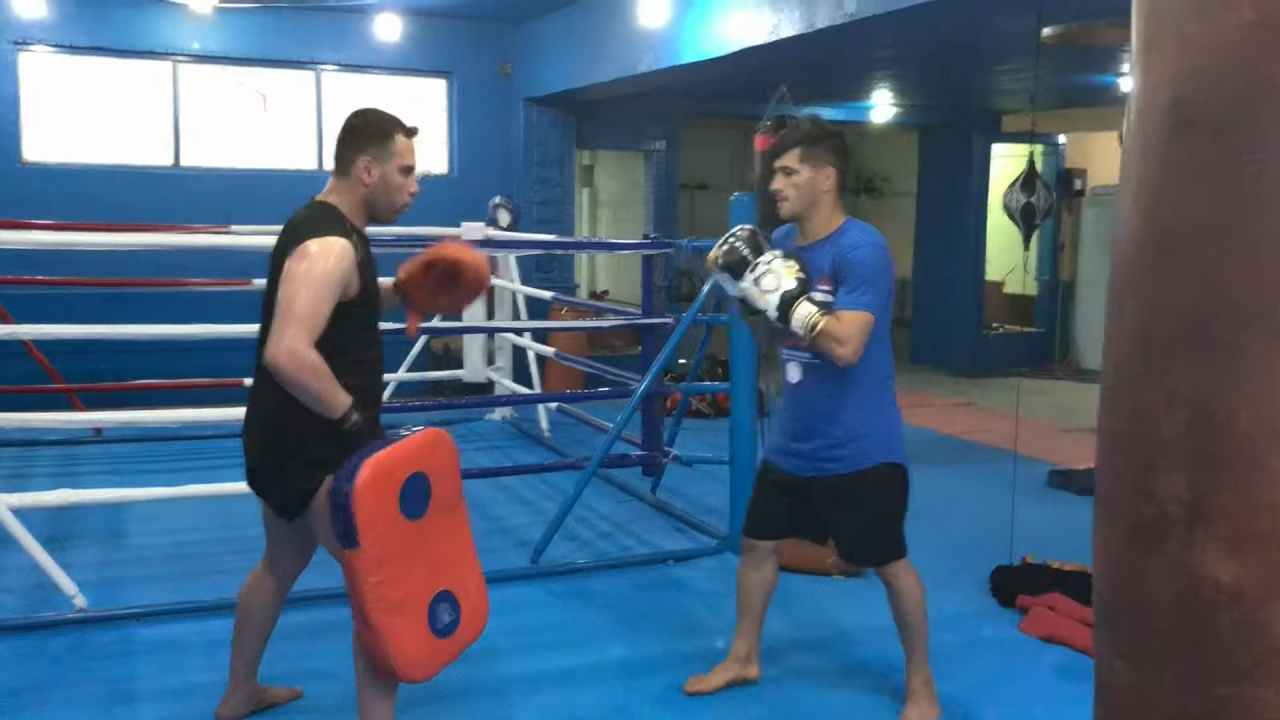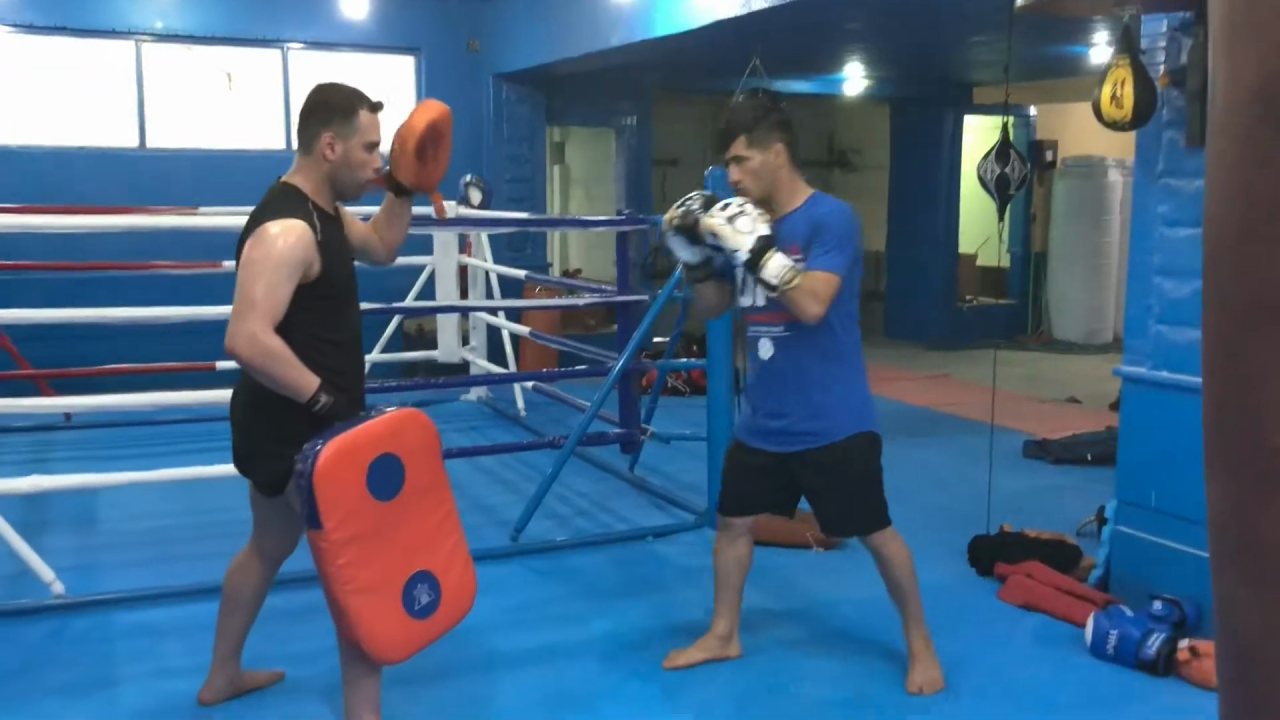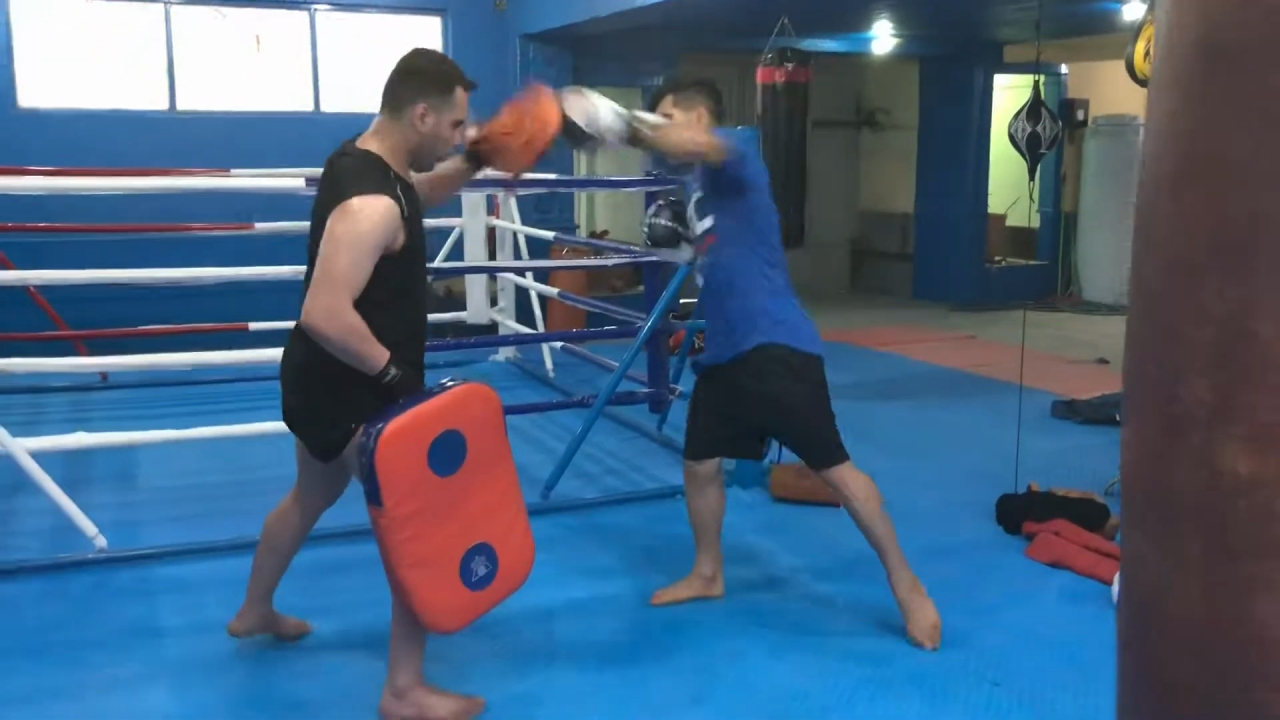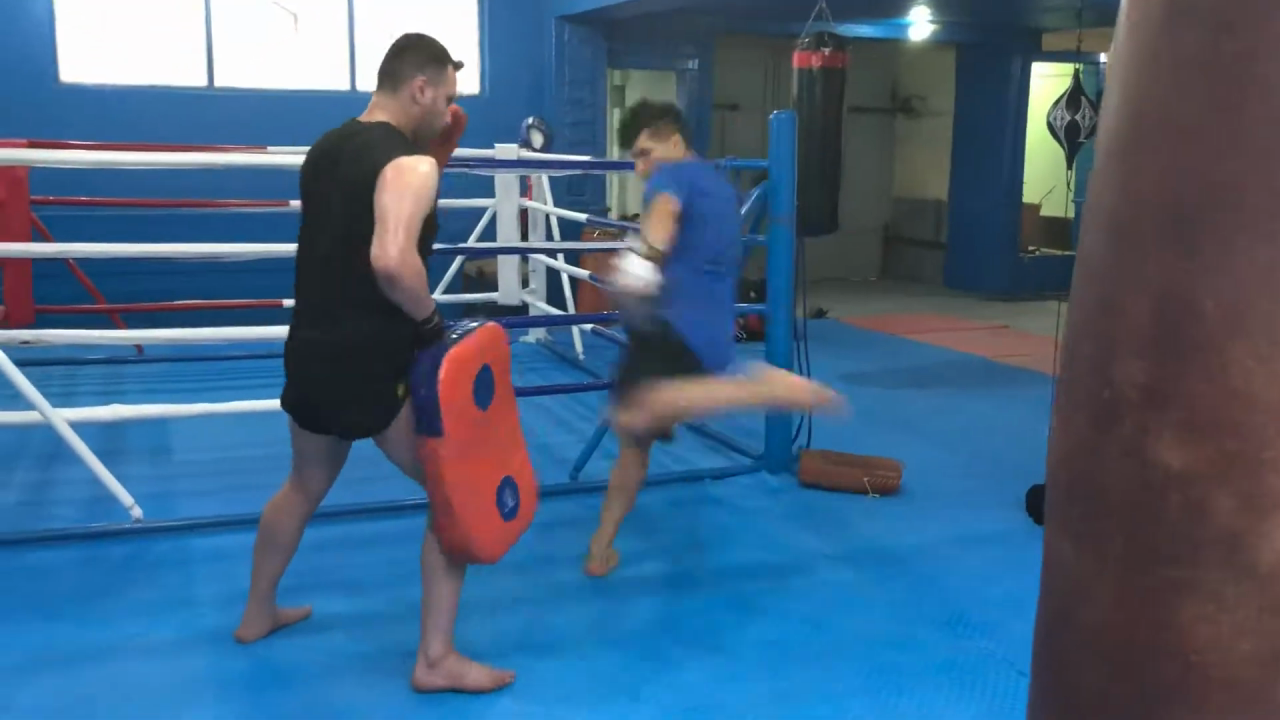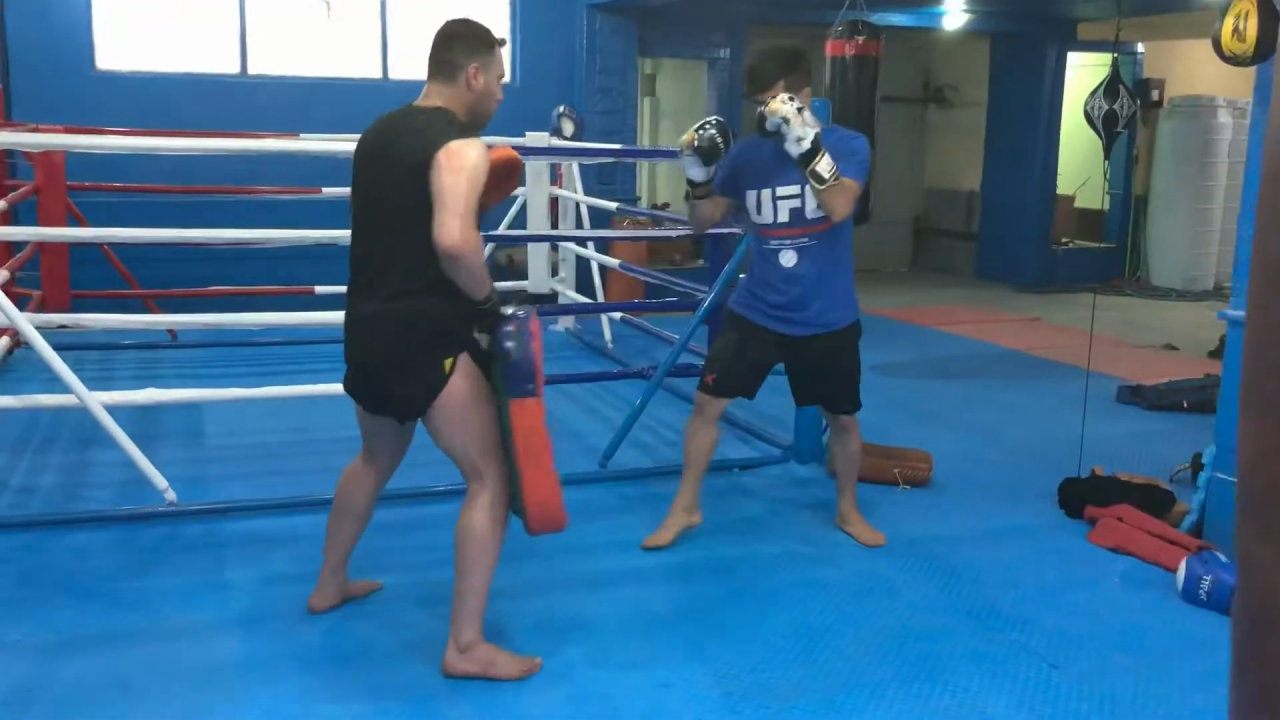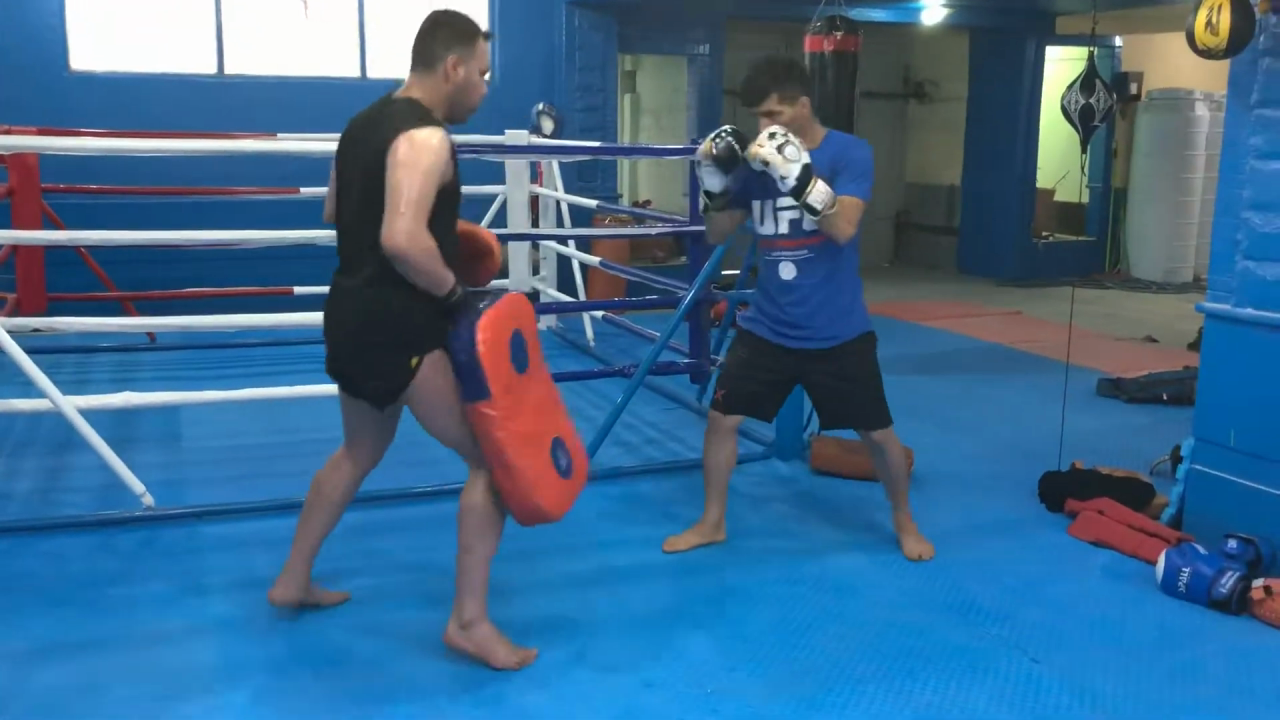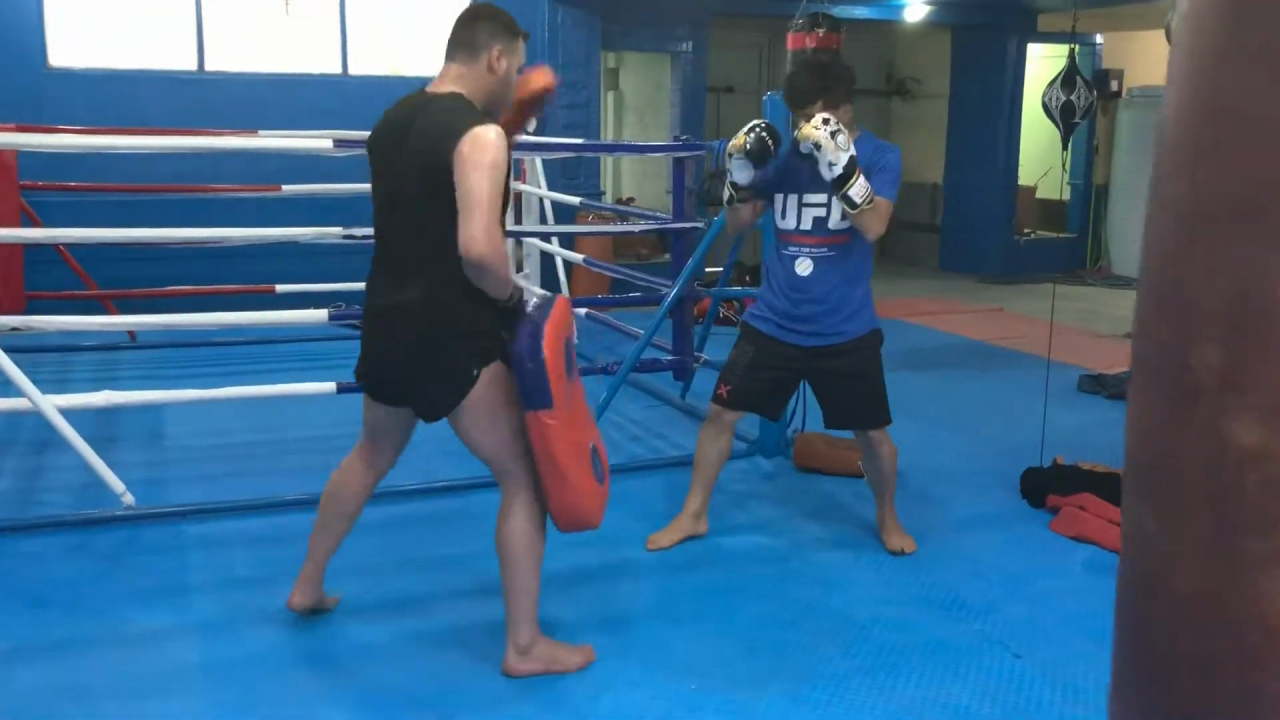
dt=0.7s
person 1, frame 1
left shoulder: (320, 226)
right shoulder: (331, 245)
right elbow: (288, 353)
left wrist: (403, 288)
right wrist: (355, 418)
left hip: (284, 439)
right hip: (312, 447)
left knee: (281, 564)
person 1, frame 2
left shoulder: (320, 211)
right shoulder: (287, 229)
left elbow: (380, 247)
right elbow: (247, 339)
left wrist: (402, 188)
right wrist: (324, 401)
left hip: (284, 425)
right hip: (298, 430)
left knee: (269, 546)
person 1, frame 3
left shoulder: (369, 161)
right shoulder: (370, 201)
left elbow: (425, 190)
right elbow: (322, 314)
left wrist: (472, 160)
right wrist: (392, 373)
left hip: (322, 382)
right hip: (353, 394)
left knee: (310, 497)
left ankle: (255, 611)
person 1, frame 4
left shoulder: (326, 149)
right shoulder: (412, 163)
right elbow: (392, 261)
right wrist: (431, 322)
left hip: (312, 353)
right hip: (378, 360)
left knee: (302, 487)
left ankle: (258, 613)
right ankle: (436, 659)
person 1, frame 5
left shoulder: (376, 135)
right shoulder: (461, 146)
right elbow: (453, 241)
right wrist: (485, 298)
left hip: (368, 329)
right hip: (430, 336)
left knee: (376, 459)
right knee: (489, 479)
left ankle: (330, 583)
right ankle: (467, 645)
person 1, frame 6
left shoulder: (365, 123)
right shoulder: (425, 138)
right elbow: (401, 239)
right wrist: (454, 293)
left hip: (352, 322)
right hip: (405, 330)
left knee: (360, 451)
left ankle: (292, 583)
right ankle: (469, 620)
person 1, frame 7
left shoulder: (392, 121)
right shoulder: (481, 135)
right elbow: (479, 247)
right wrist: (511, 298)
left hip: (387, 322)
right hip: (454, 335)
left knee: (372, 455)
right knee: (520, 478)
left ankle: (307, 586)
right ankle: (524, 645)
person 2, frame 1
left shoulder: (863, 249)
right shoulder: (784, 239)
left elbow: (846, 346)
left wrist: (785, 296)
right wrist: (747, 287)
left hip: (860, 447)
right hip: (793, 440)
left knee: (890, 563)
right knee: (757, 542)
right ankle: (743, 656)
person 2, frame 2
left shoulder: (832, 218)
right shoulder: (744, 218)
left elbow: (811, 307)
right elbow: (712, 305)
left wrist: (755, 245)
right wrist: (692, 253)
left hip: (833, 420)
right hip: (763, 417)
left knee: (875, 532)
right knee: (733, 520)
left ankle: (919, 642)
right ankle: (723, 634)
person 2, frame 3
left shoulder: (734, 152)
right shoulder: (706, 187)
left elbow: (691, 145)
left wrist: (624, 124)
left hip: (774, 344)
right hip: (725, 351)
left knee: (833, 469)
right knee: (699, 465)
left ankle: (906, 585)
right ankle: (707, 573)
person 2, frame 4
left shoulder: (678, 177)
right shoulder: (716, 192)
left elbow: (659, 219)
left wrist: (633, 266)
left hip: (677, 326)
right hip: (705, 341)
left knee: (638, 419)
right knee: (632, 432)
left ankle: (780, 388)
right ankle: (602, 543)
person 2, frame 5
left shoulder: (849, 145)
right shoulder: (747, 152)
left elbow: (839, 208)
right elbow: (704, 223)
left wrist: (804, 140)
right wrist: (699, 173)
left hip: (828, 318)
right hip: (756, 312)
left knee: (844, 417)
right knee: (708, 402)
left ankle: (848, 510)
right ankle: (685, 507)
person 2, frame 6
left shoulder: (850, 153)
right shoulder: (758, 160)
left elbow: (845, 230)
right elbow: (717, 235)
left wrist: (798, 173)
right wrist: (713, 183)
left hip: (837, 332)
right hip: (767, 327)
left knee: (878, 434)
right knee: (721, 419)
left ankle: (904, 521)
right ankle: (712, 522)
person 2, frame 7
left shoulder: (881, 156)
right shoulder: (784, 154)
left elbow: (873, 227)
right elbow: (737, 224)
left wrist: (840, 162)
right wrist: (741, 172)
left hip: (845, 331)
right hip: (773, 324)
left knee: (873, 431)
right knee: (722, 412)
left ankle: (888, 518)
right ankle: (693, 514)
